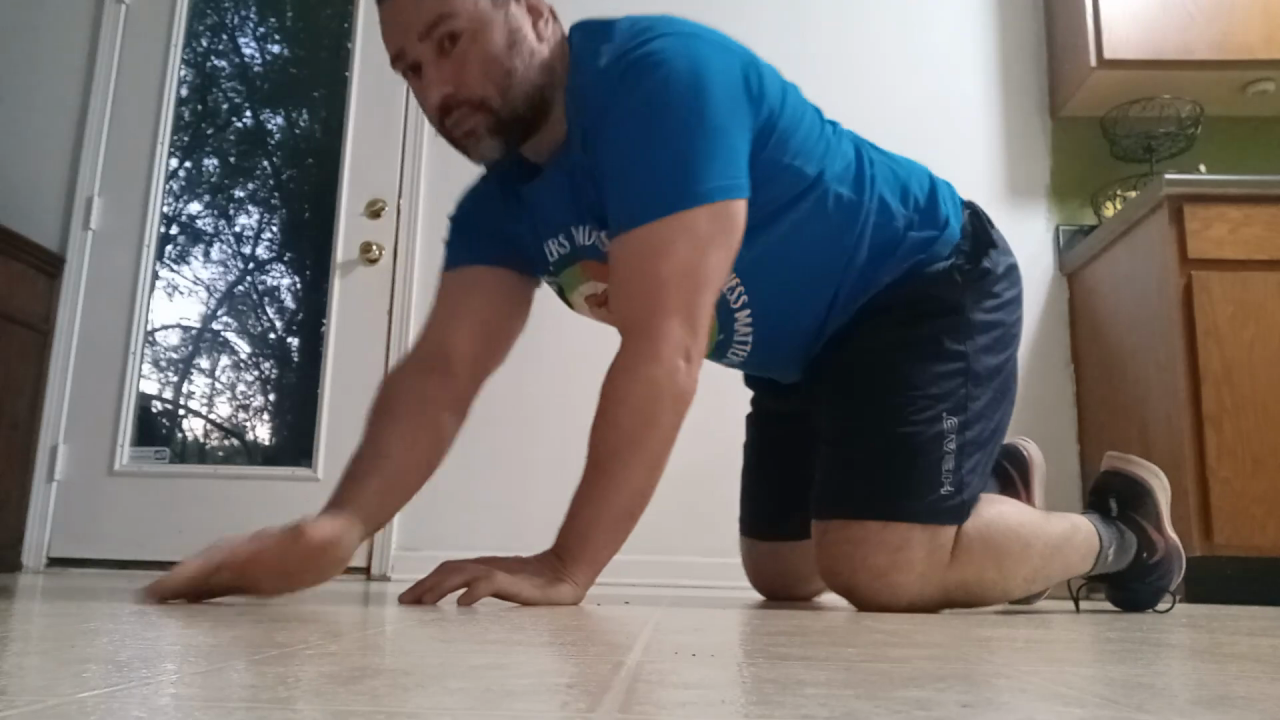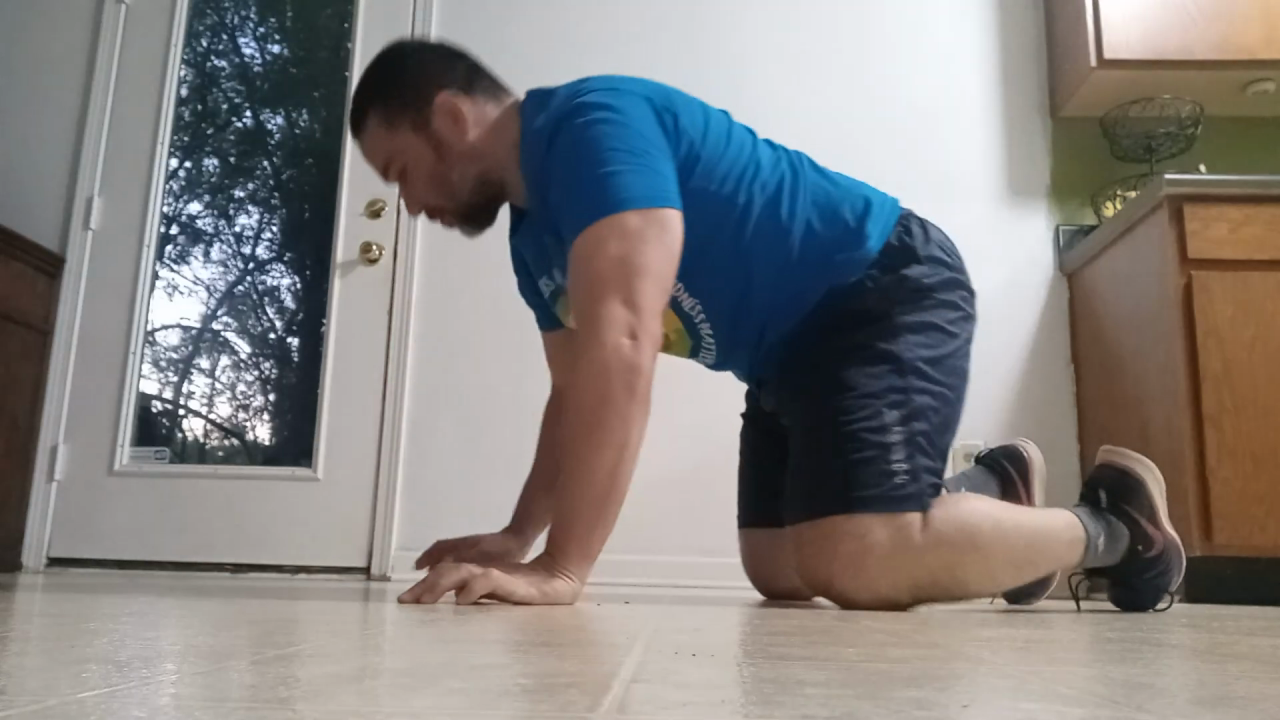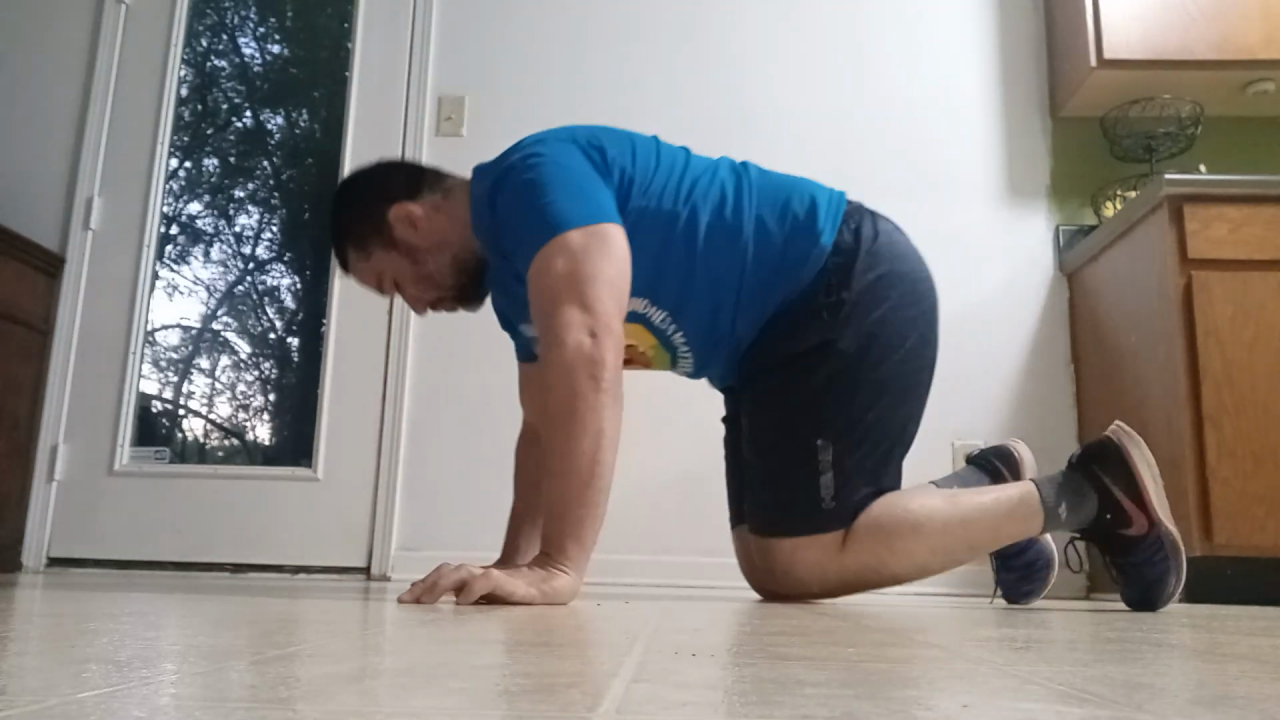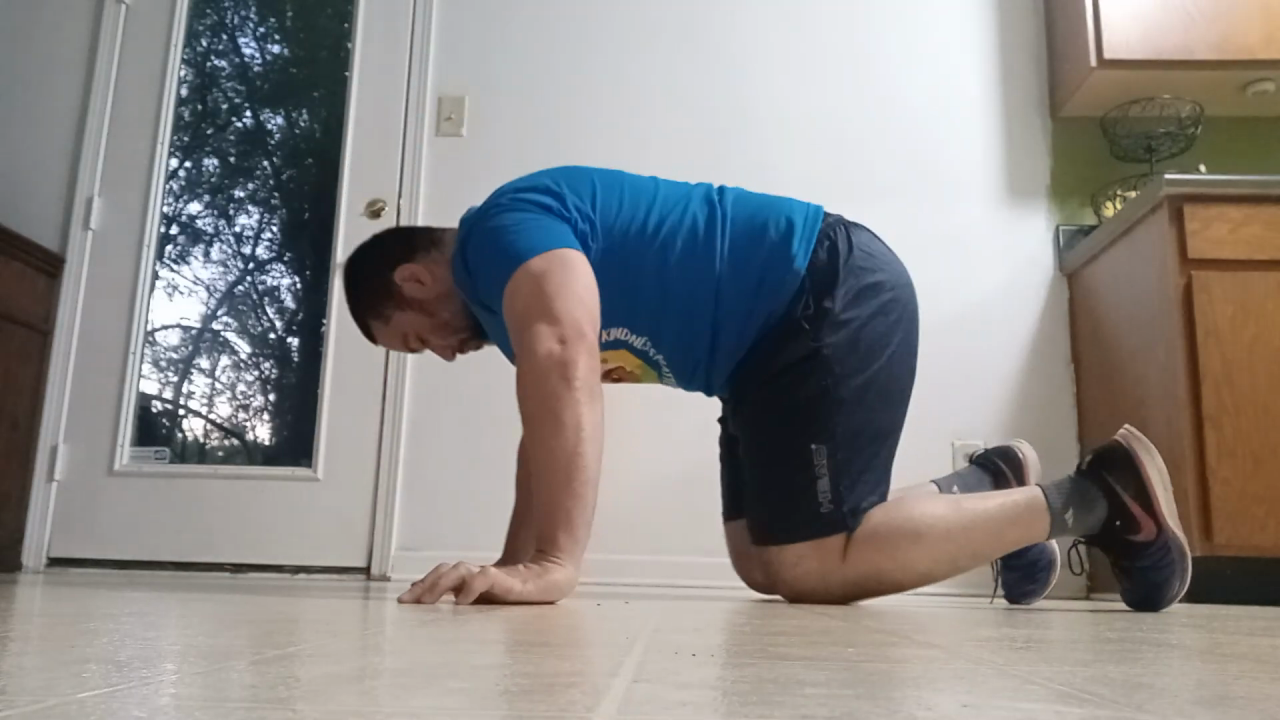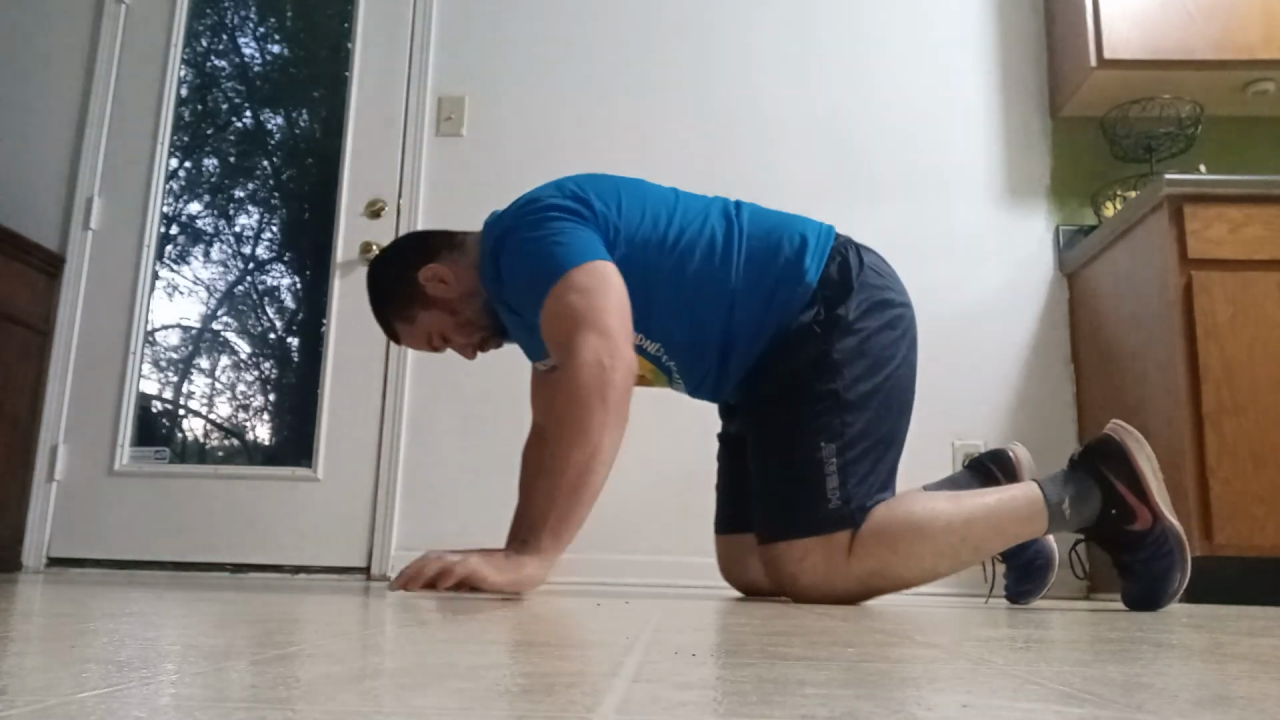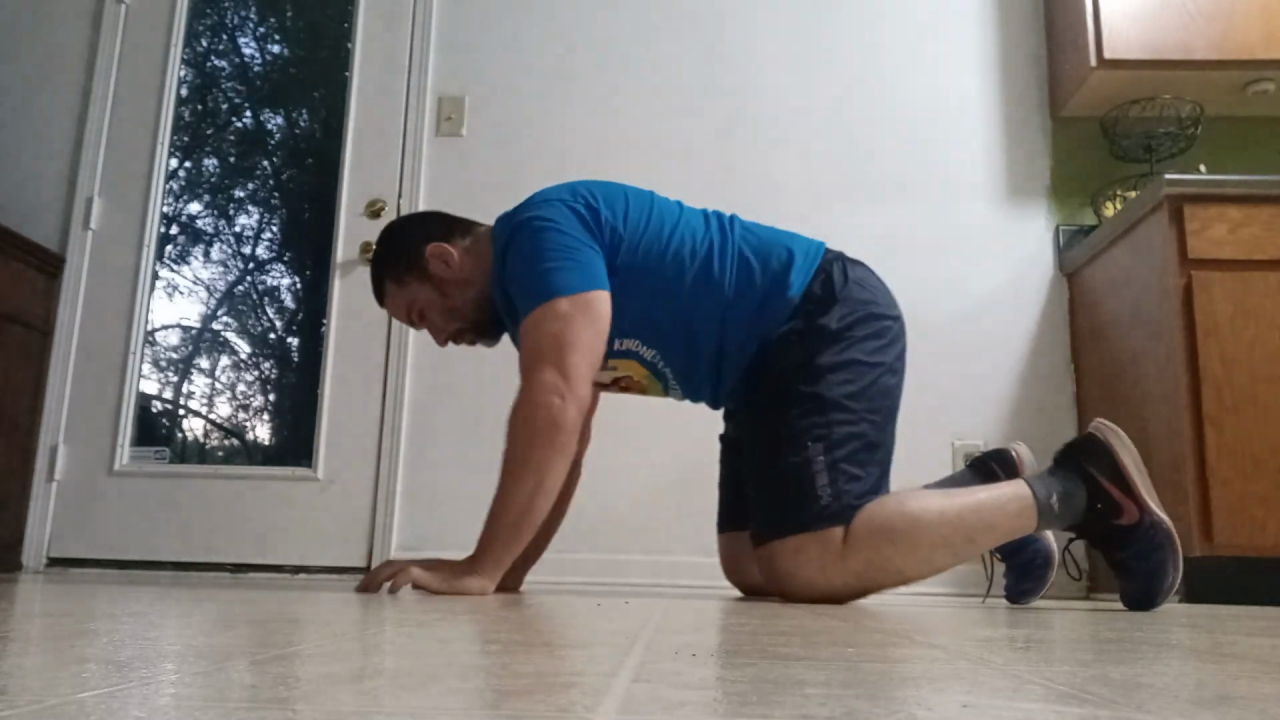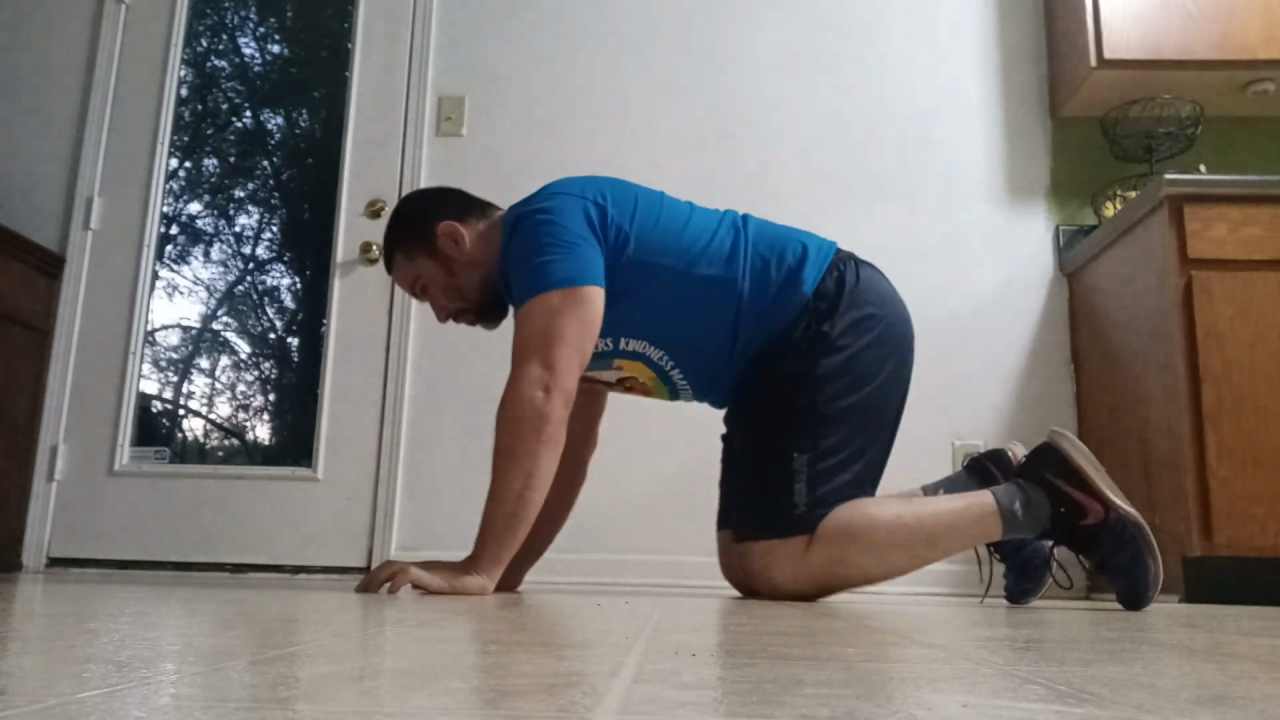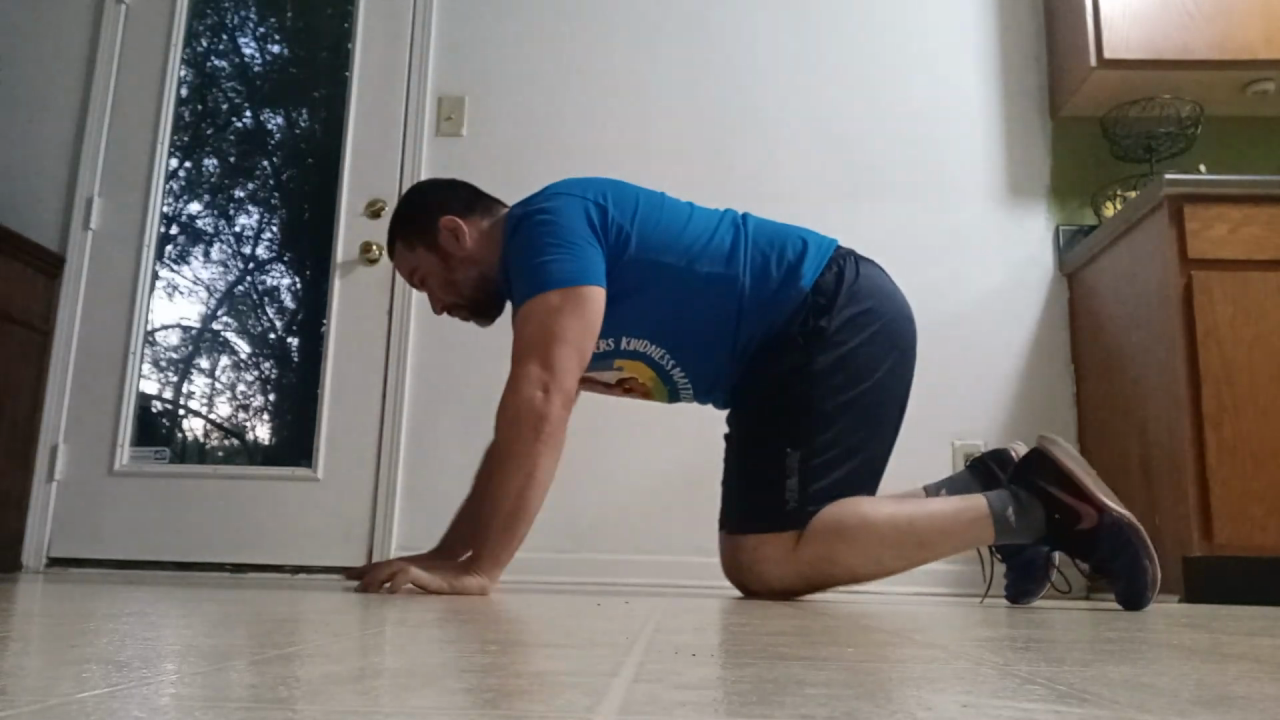
dt=0.4s
person 1, frame 1
right shoulder: (502, 200)
left elbow: (659, 348)
right elbow: (443, 370)
left wrist: (561, 567)
right wrist: (337, 526)
left hip: (934, 287)
right hip: (804, 347)
left knee: (878, 565)
right knee: (783, 574)
left ankle: (1115, 525)
right ankle: (986, 482)
person 1, frame 2
left shoulder: (590, 126)
right shoulder: (534, 237)
left elbow: (619, 347)
right elbow: (580, 396)
left wrist: (560, 568)
right wrist: (515, 540)
left hip: (889, 290)
right hip: (797, 346)
left knee: (859, 561)
right knee: (780, 570)
left ankle: (1108, 524)
right ankle: (991, 486)
person 1, frame 3
left shoulder: (529, 183)
right shoulder: (512, 274)
left elbow: (586, 357)
right elbow: (547, 423)
left wrist: (558, 567)
right wrist: (511, 561)
left hip: (852, 290)
right hip: (781, 335)
left knee: (808, 558)
right knee: (769, 568)
left ankle: (1085, 492)
right ankle: (987, 485)
person 1, frame 4
left shoulder: (502, 232)
right shoulder: (513, 286)
left elbow: (561, 368)
right elbow: (550, 423)
left wrist: (554, 562)
right wrist: (514, 563)
left hip: (833, 297)
right hip: (779, 332)
left knee: (810, 563)
right knee: (760, 561)
left ankle: (1096, 497)
right ankle: (987, 484)
person 1, frame 5
left shoulder: (529, 238)
right shoulder: (528, 296)
left elbow: (602, 370)
right elbow: (554, 433)
left wrist: (530, 556)
right wrist: (510, 559)
left hip: (836, 315)
right hip: (777, 353)
left knee: (813, 565)
right knee: (749, 565)
left ankle: (1087, 490)
right ankle: (984, 488)
person 1, frame 6
left shoulder: (539, 237)
right shoulder: (531, 295)
left elbow: (553, 408)
right elbow: (560, 444)
left wrist: (482, 570)
right wrist: (510, 573)
left hip: (830, 323)
right hip: (780, 358)
left knee: (813, 565)
right knee: (753, 568)
left ankle: (1076, 487)
right ankle: (987, 488)
person 1, frame 7
left shoulder: (547, 226)
right shoulder: (547, 279)
left elbow: (539, 399)
right elbow: (568, 444)
left wrist: (482, 570)
right wrist: (510, 571)
left hip: (837, 325)
right hip: (793, 354)
left knee: (781, 563)
right knee: (747, 564)
left ankle: (1038, 496)
right ankle: (982, 490)
person 1, frame 8
left shoulder: (547, 228)
right shoulder: (542, 283)
left elbow: (540, 400)
right elbow: (521, 432)
left wrist: (477, 569)
right wrist: (439, 557)
left hip: (840, 320)
right hip: (795, 351)
left knee: (774, 558)
right knee: (750, 562)
left ankle: (1031, 503)
right ankle: (984, 491)
